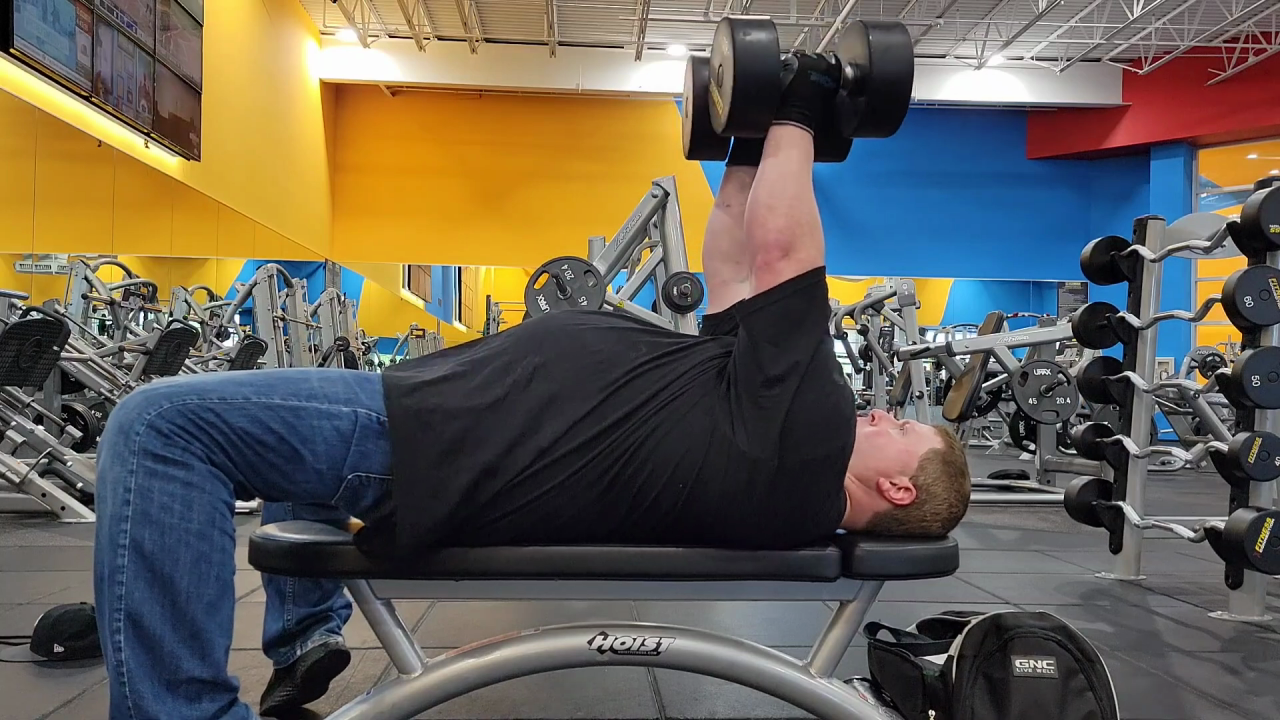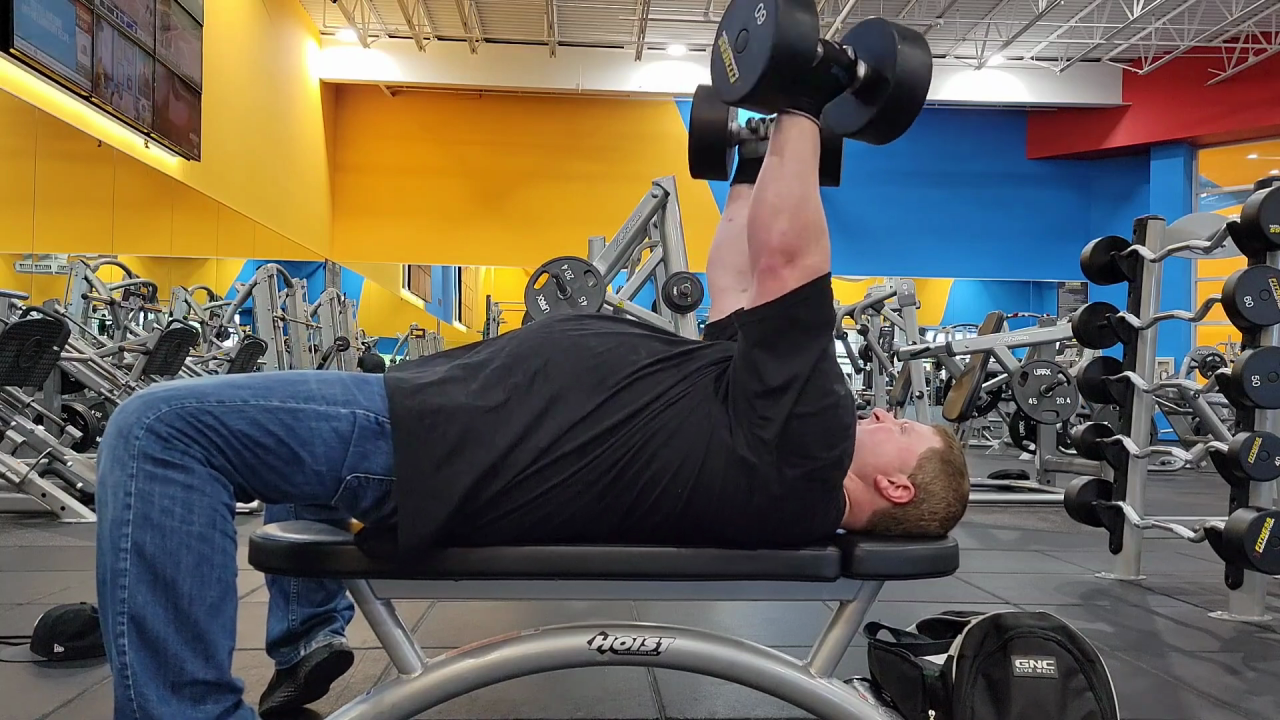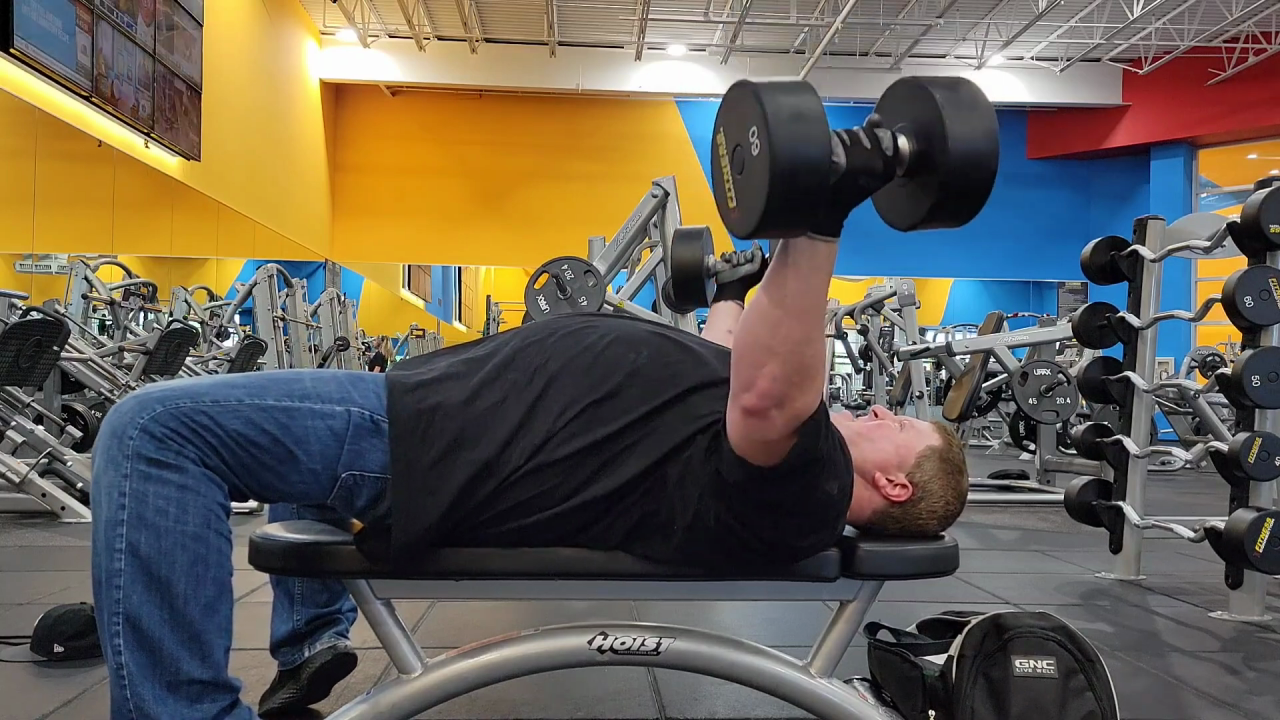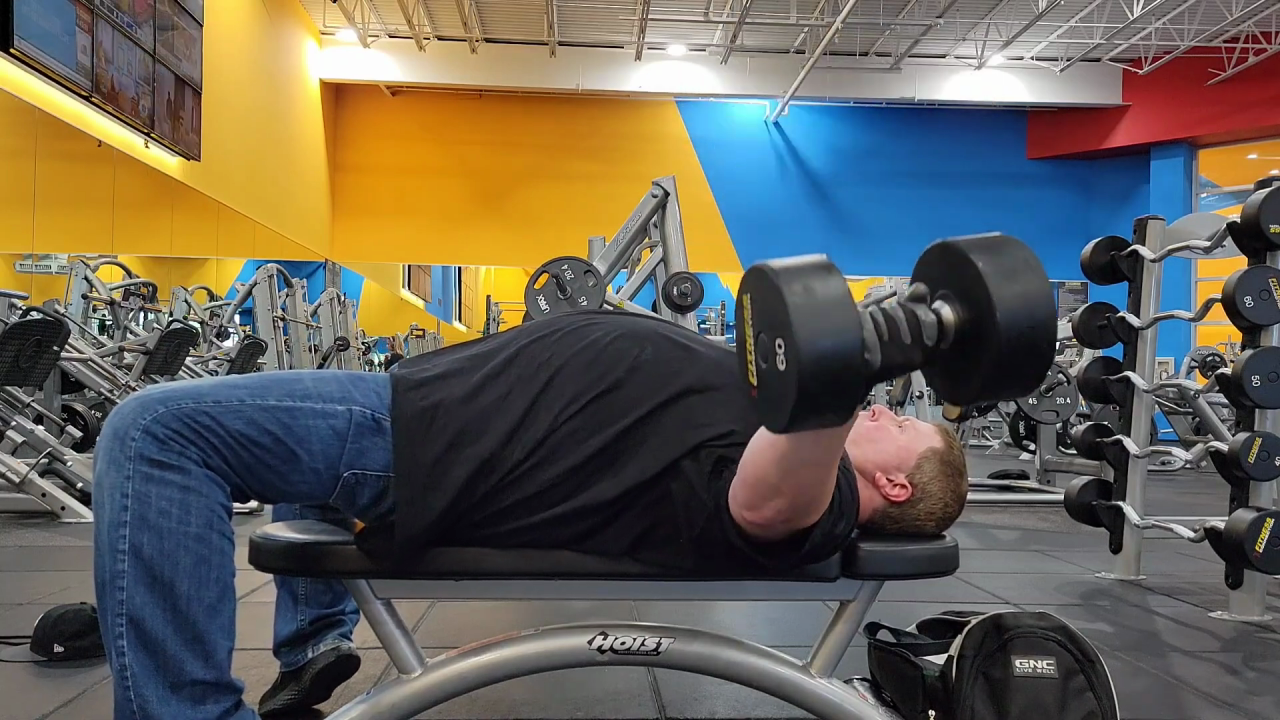
dt=1s
person 1, frame 1
left shoulder: (806, 444)
right shoulder: (776, 420)
left elbow: (780, 256)
right elbow: (738, 279)
left wrist: (793, 118)
right wrist: (746, 146)
left hip: (431, 450)
right hip: (457, 412)
left knee: (162, 423)
right ankle: (304, 641)
person 1, frame 2
left shoulder: (803, 454)
right shoulder: (789, 431)
left elbow: (785, 265)
right elbow: (740, 291)
left wrist: (801, 112)
right wrist: (752, 167)
left hip: (431, 449)
right hip: (458, 410)
left knee: (162, 429)
right ankle: (306, 647)
person 1, frame 3
left shoulder: (803, 489)
right shoulder: (795, 448)
left elbow: (762, 395)
right elbow: (720, 378)
left wrist: (819, 221)
right wrist: (732, 291)
left knee: (154, 431)
right ankle: (310, 648)
person 1, frame 4
left shoulder: (813, 492)
right shoulder: (778, 423)
left elbow: (766, 501)
left knee: (157, 430)
right knee: (293, 409)
right ankle: (314, 647)
